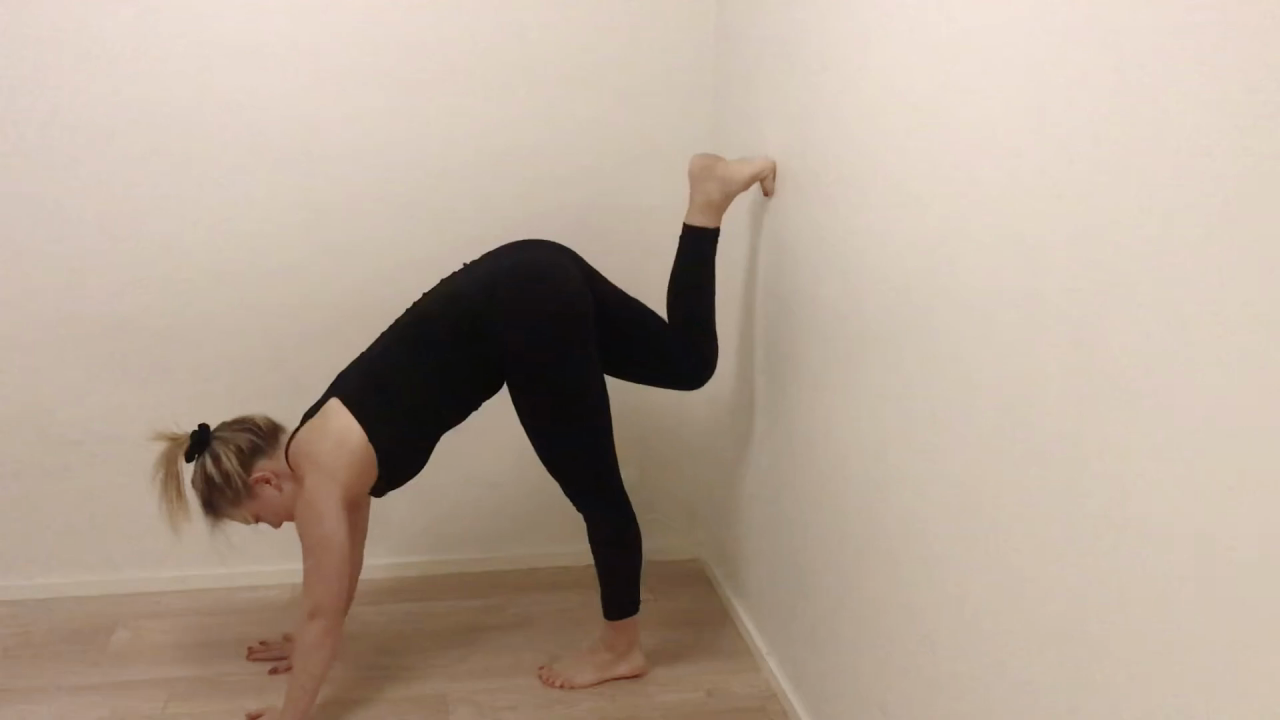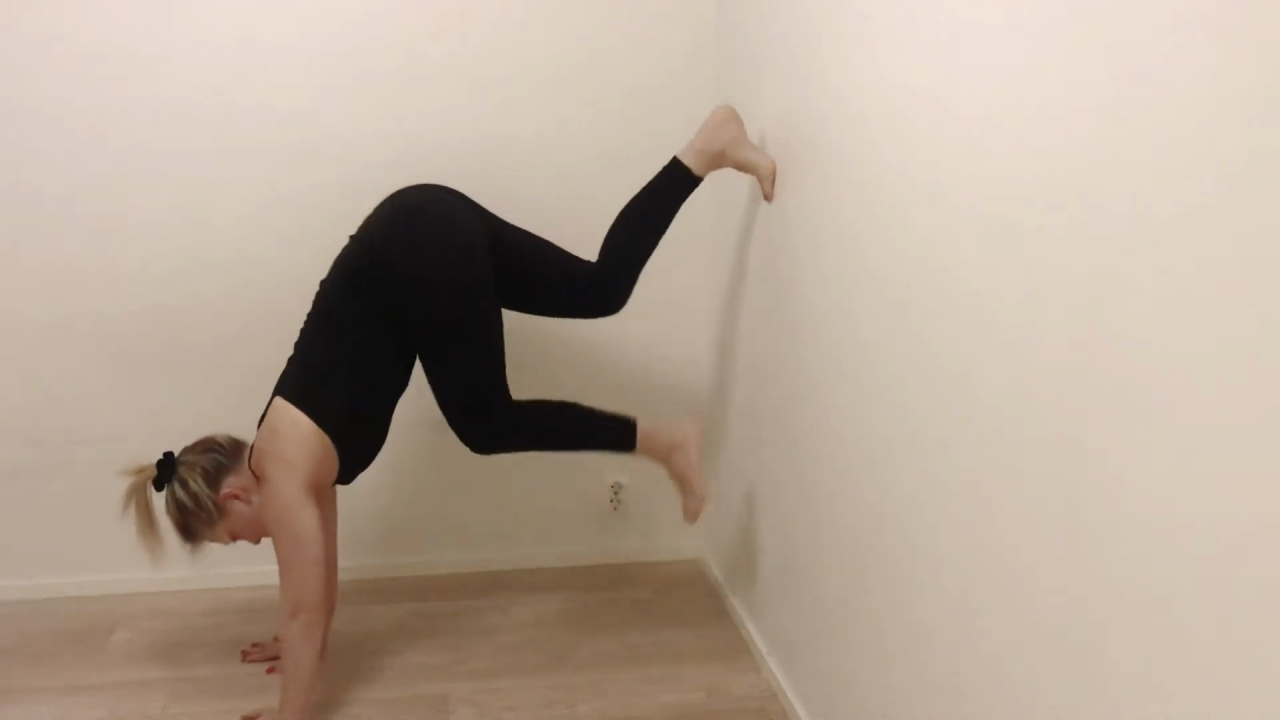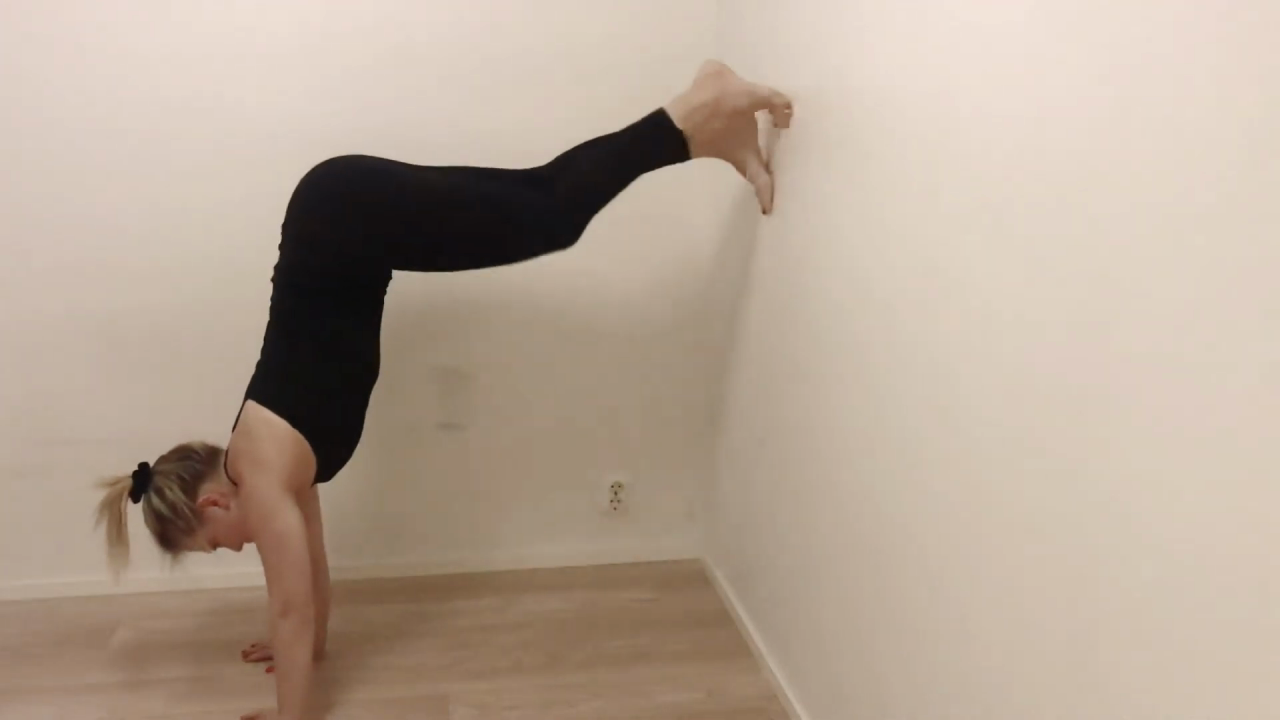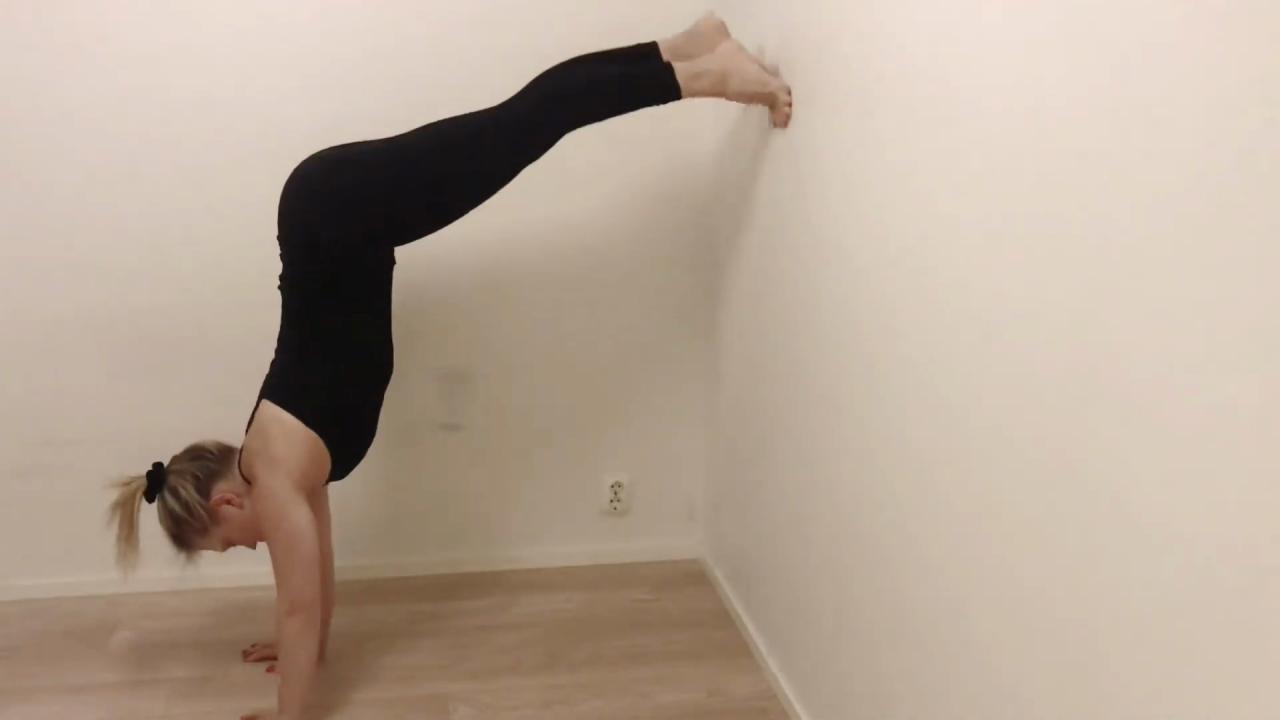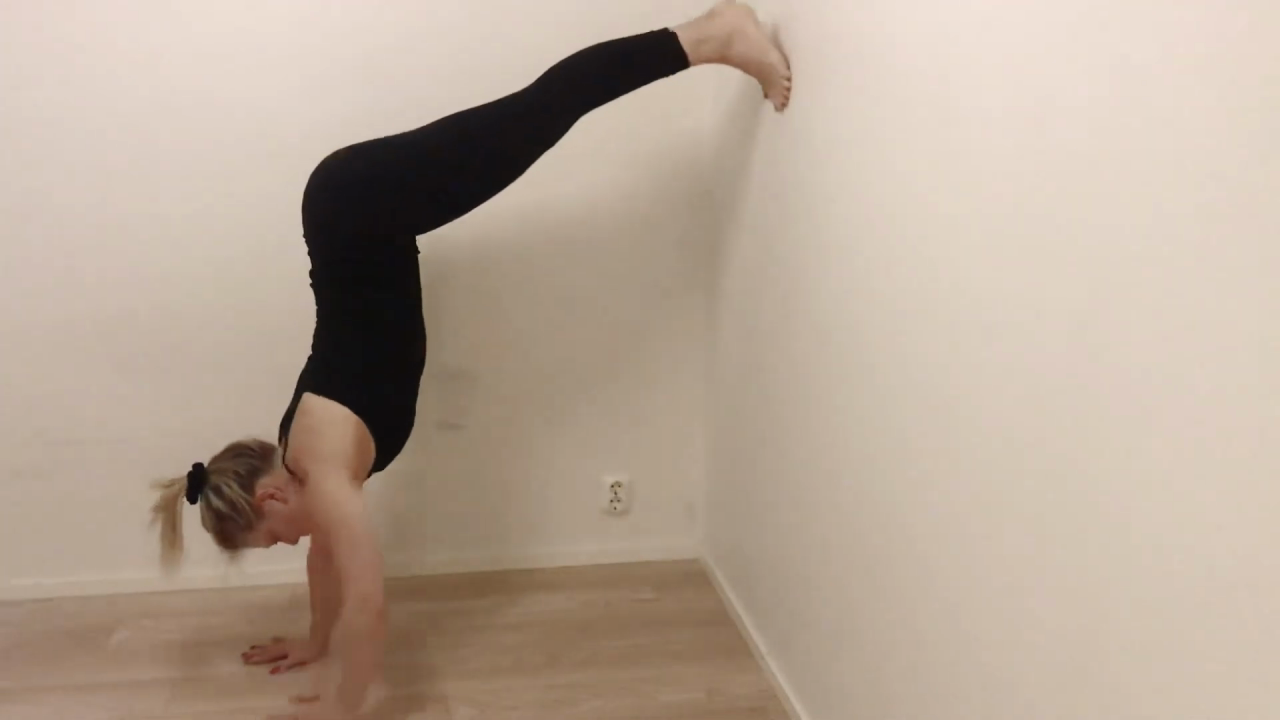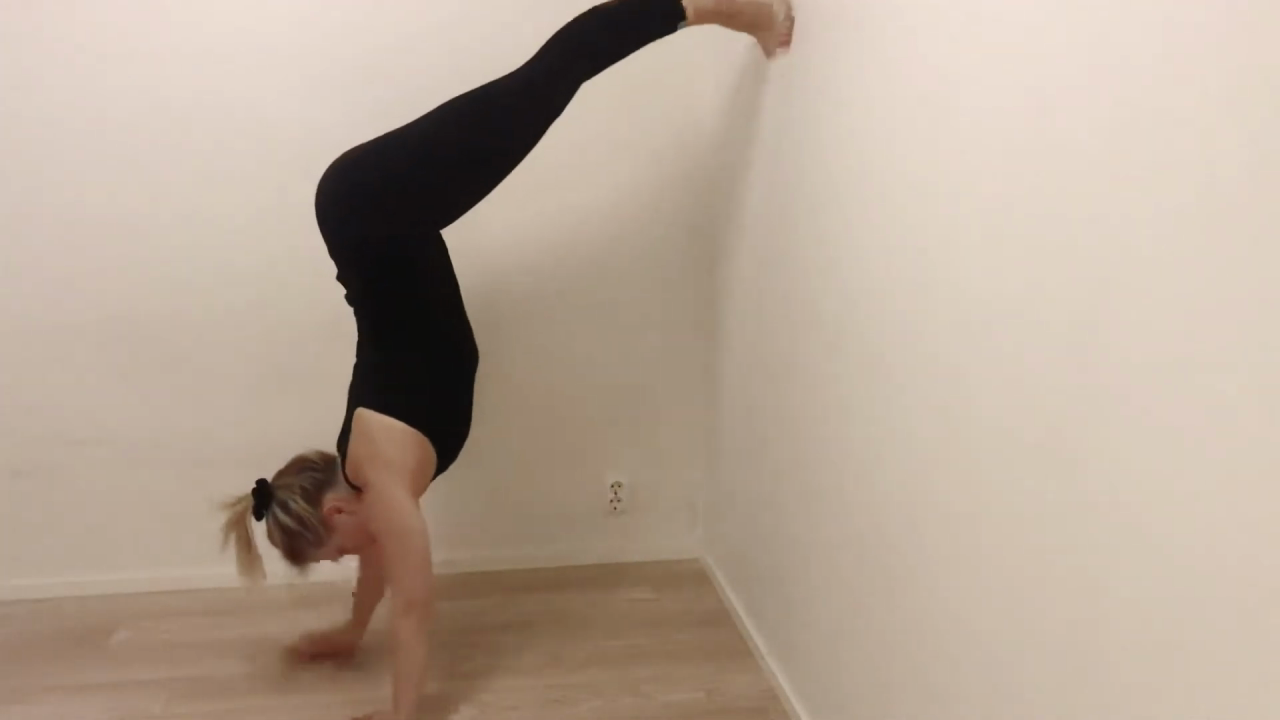
dt=0.5s
person 1, frame 1
left shoulder: (319, 475)
right shoulder: (321, 444)
left elbow: (322, 613)
right elbow: (349, 544)
right wrist: (308, 643)
left hip: (528, 307)
right hip: (531, 282)
left knee: (595, 488)
right knee: (689, 364)
left ankle: (620, 646)
right ankle: (707, 194)
person 1, frame 2
left shoulder: (282, 475)
right shoulder: (296, 454)
left elbow: (302, 610)
right elbow: (322, 555)
right wrist: (305, 642)
left hip: (425, 240)
right hip: (426, 230)
left knee: (489, 427)
right knee: (596, 290)
left ankle: (657, 439)
right ankle: (709, 146)
person 1, frame 3
left shoulder: (261, 480)
right shoulder: (271, 461)
left elbow: (289, 609)
right elbow: (310, 559)
right wrist: (310, 641)
left hip: (351, 214)
right hip: (348, 213)
left knee: (551, 216)
right knee: (545, 191)
left ankle: (699, 109)
right ankle: (710, 126)
person 1, frame 4
left shoulder: (273, 477)
right shoulder: (277, 462)
left elbow: (298, 606)
right elbow: (315, 554)
right wrist: (309, 643)
left hip: (342, 208)
right hip: (337, 210)
left knee: (522, 123)
right knee: (521, 121)
left ankle: (703, 72)
person 1, frame 5
left shoulder: (320, 468)
right shoulder: (309, 457)
left elbow: (367, 602)
right elbow: (331, 549)
right wrist: (316, 640)
left hip: (363, 203)
right hip: (356, 208)
left knee: (535, 110)
right knee: (533, 111)
person 1, frame 6
left shoulder: (380, 473)
right shoulder: (370, 470)
left elbow: (412, 607)
right elbow: (388, 550)
right wrist: (352, 628)
left hip: (376, 204)
right hip: (372, 208)
left knee: (537, 84)
